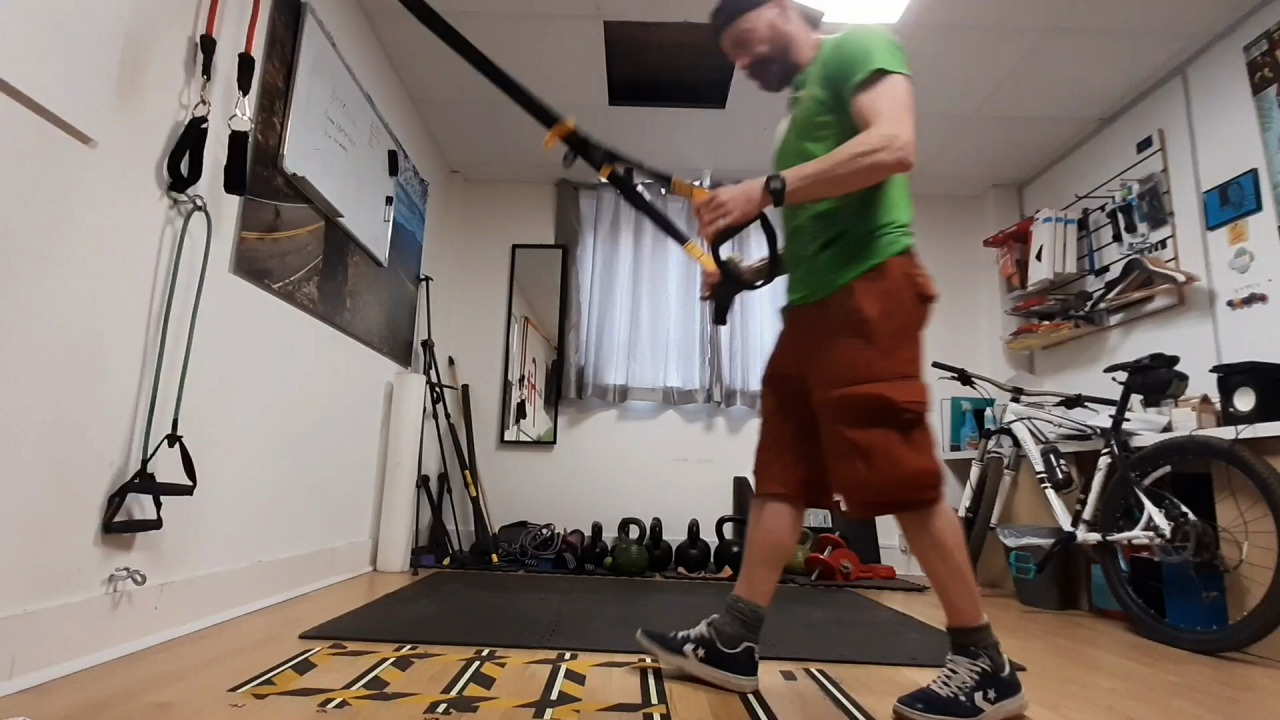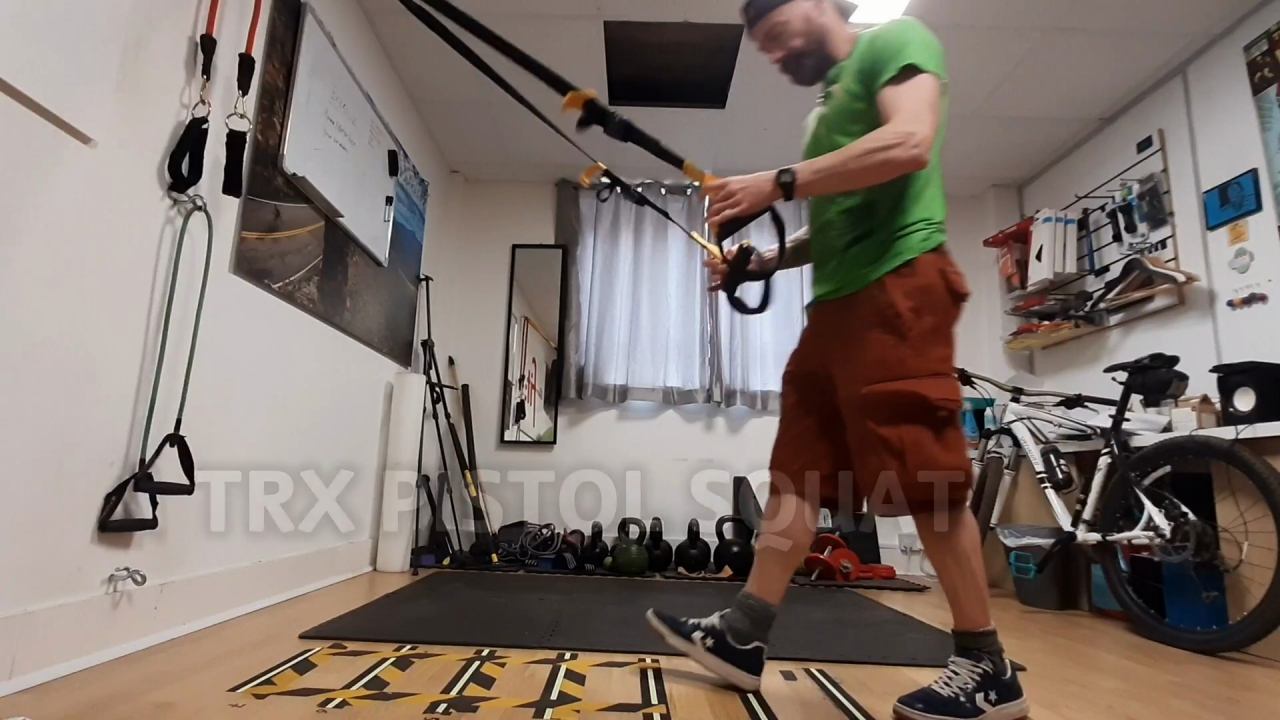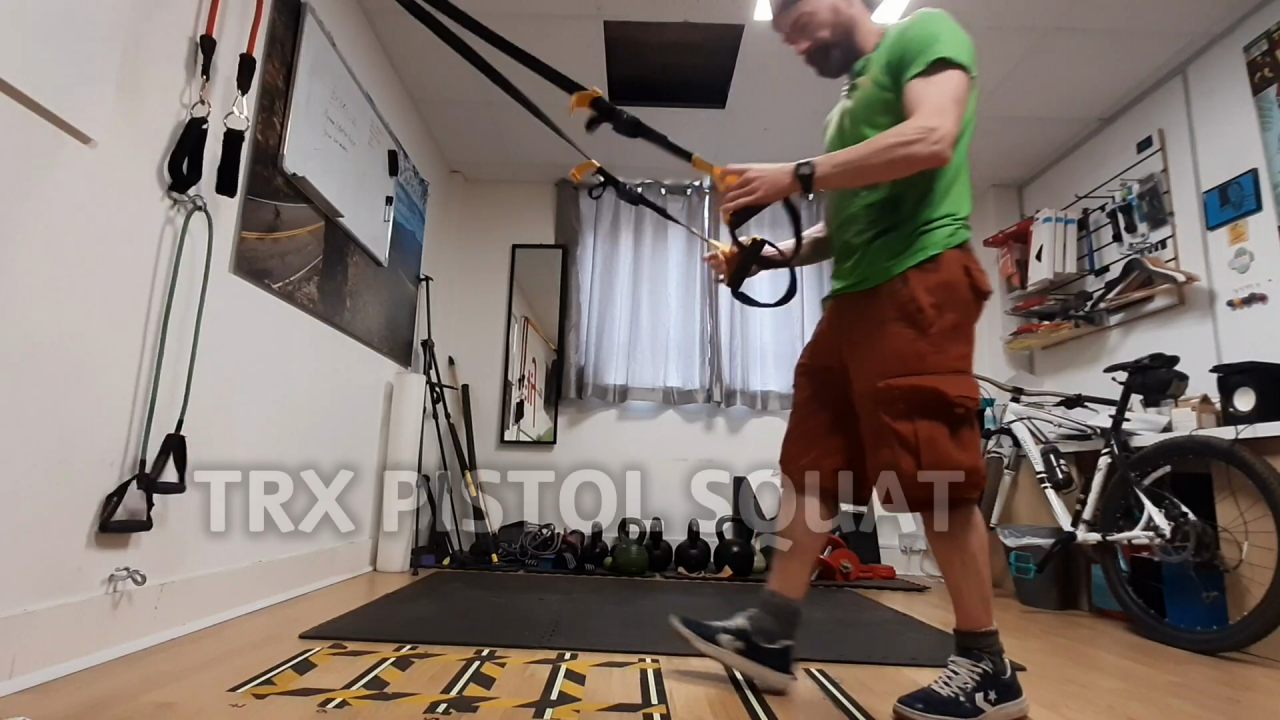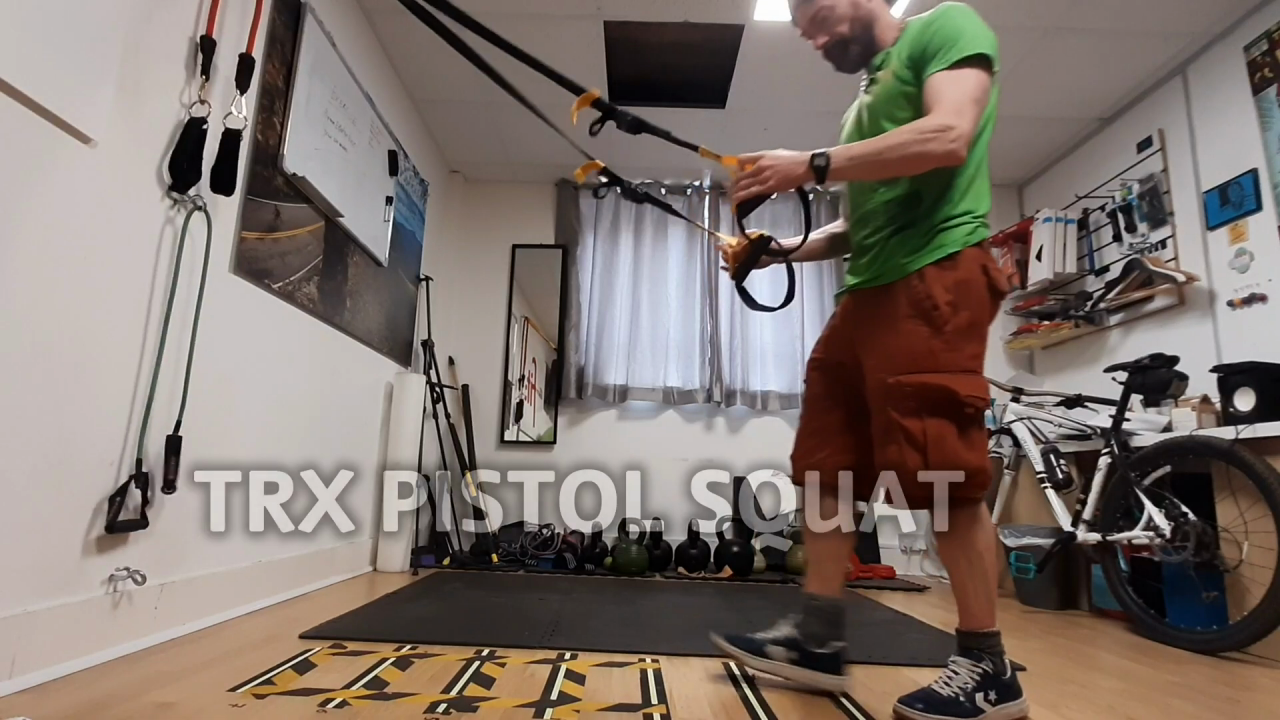
dt=0.1s
person 1, frame 1
right shoulder: (802, 108)
left elbow: (892, 146)
left wrist: (767, 192)
left hip: (871, 292)
right hip: (812, 308)
left knee: (898, 474)
right knee: (779, 476)
right ankle: (730, 640)
person 1, frame 2
right shoulder: (832, 99)
left elbow: (910, 144)
left wrist: (779, 183)
right wrist: (756, 260)
left hip: (897, 286)
right hip: (837, 302)
left knee: (924, 471)
right knee: (799, 472)
right ankle: (742, 634)
person 1, frame 3
right shoulder: (851, 103)
left elbow: (931, 140)
left wrist: (796, 175)
right wrist: (771, 253)
left hip: (918, 282)
right hip: (853, 298)
left knee: (937, 473)
right knee: (816, 466)
right ankle: (770, 633)
person 1, frame 4
right shoulder: (869, 97)
left elbow: (949, 138)
left wrist: (810, 165)
right wrist: (782, 250)
left hip: (934, 281)
right hip: (867, 294)
left knee: (943, 471)
right knee: (828, 463)
right ankle: (816, 637)
